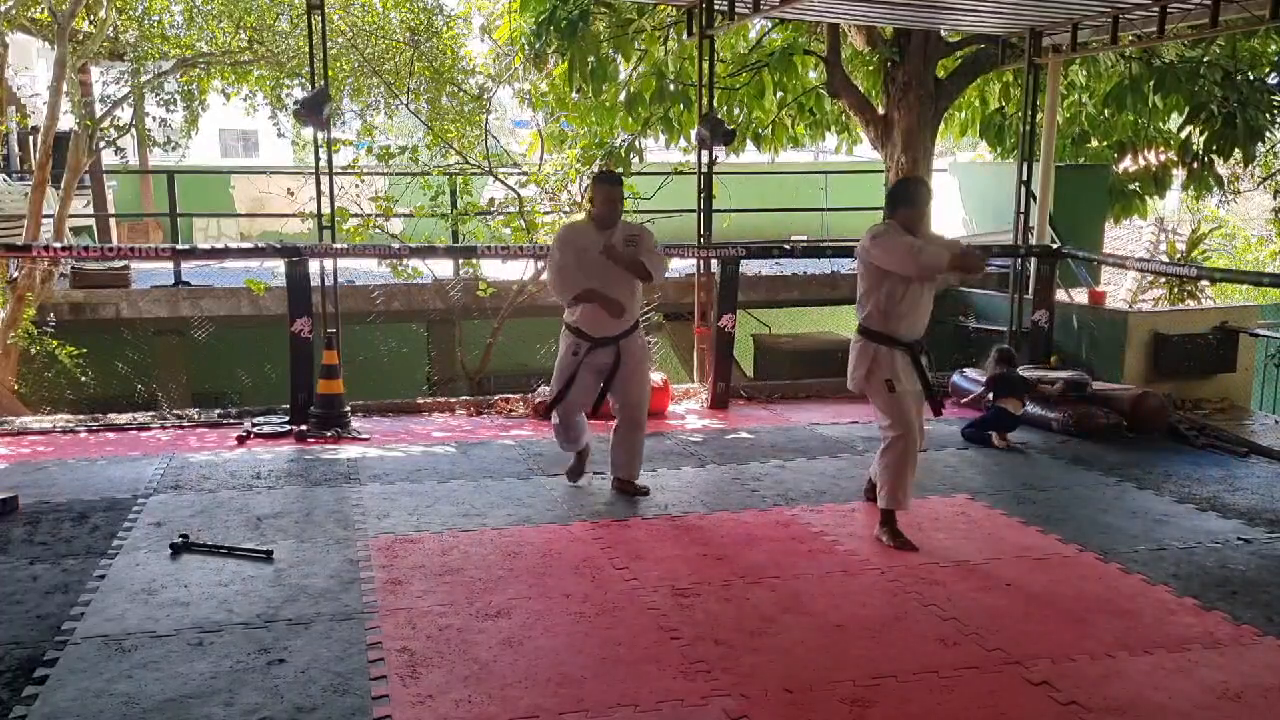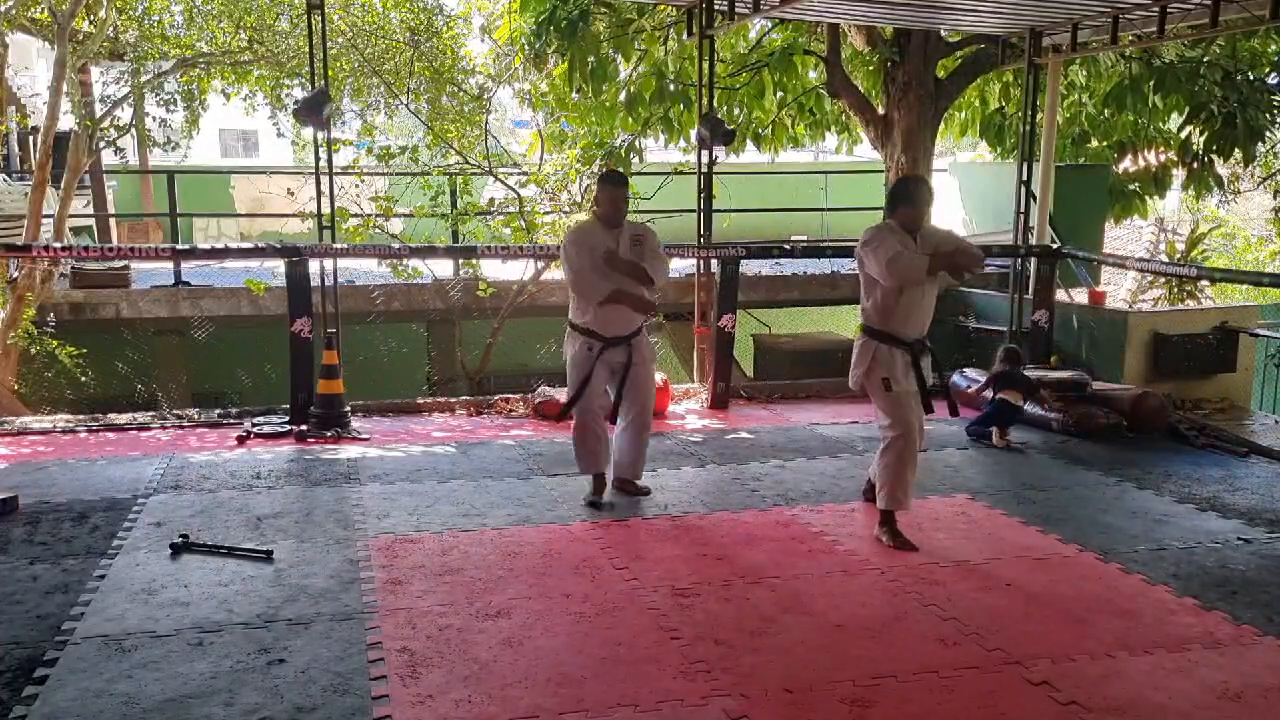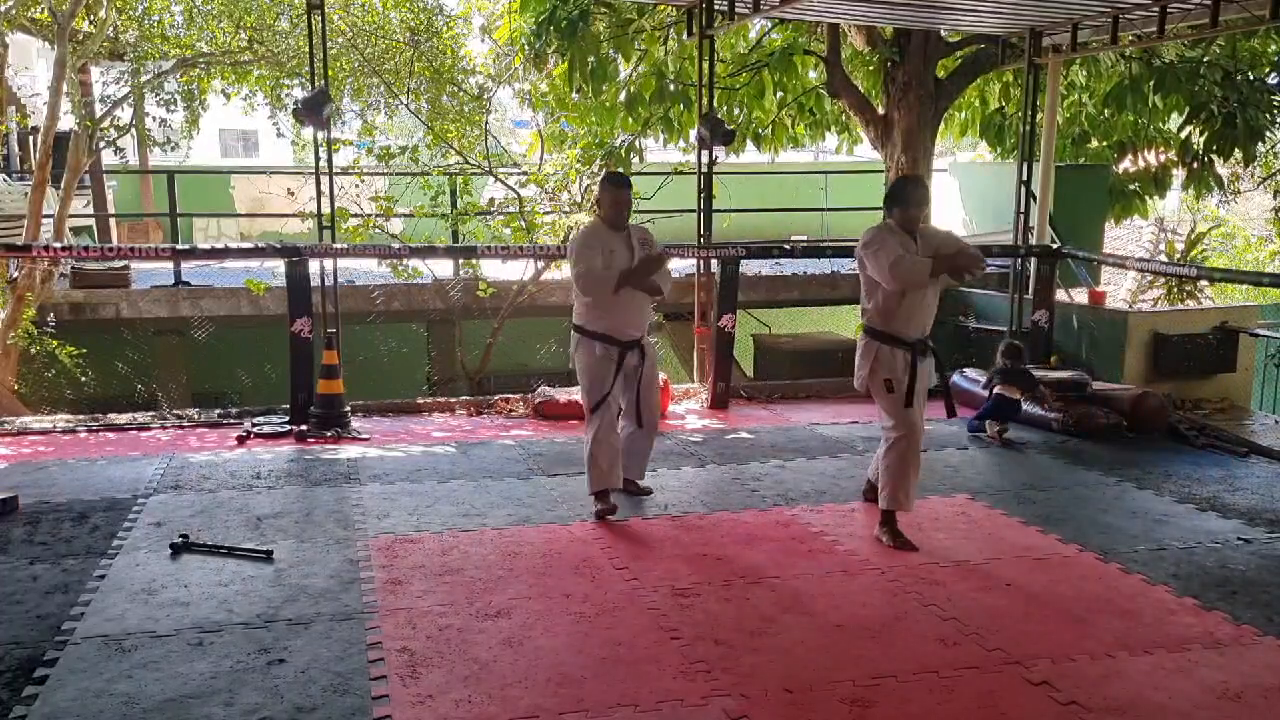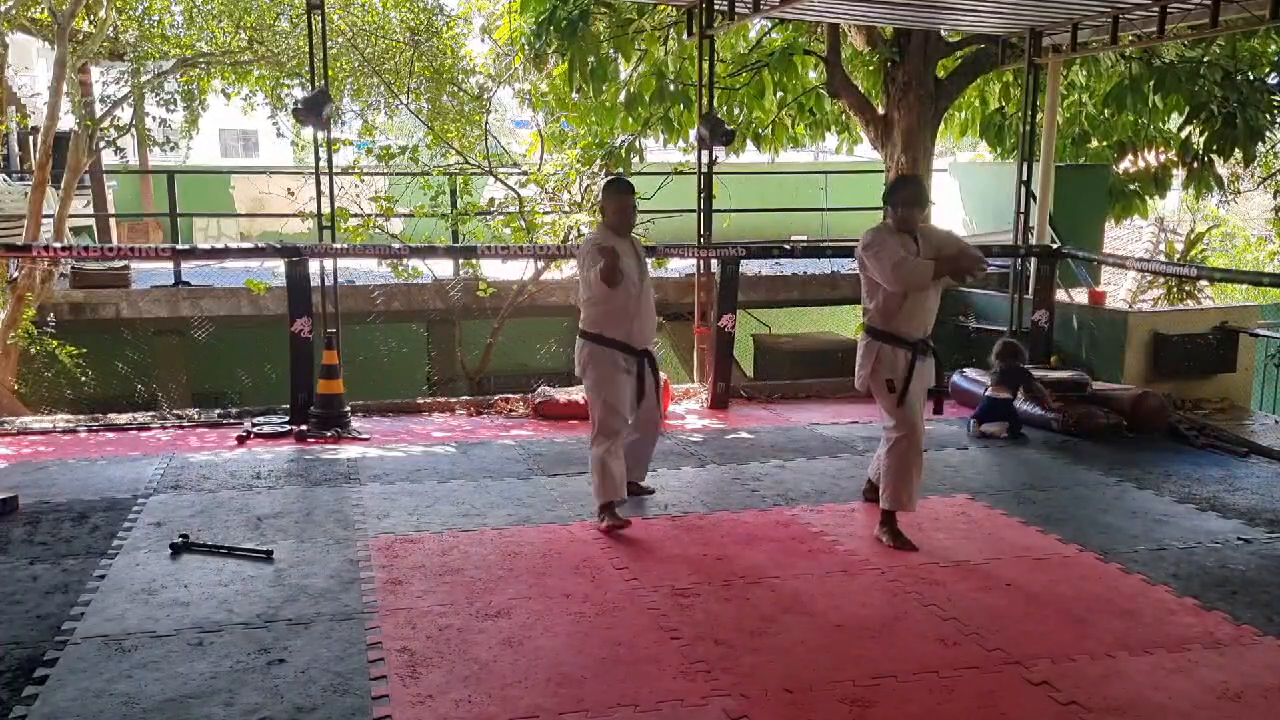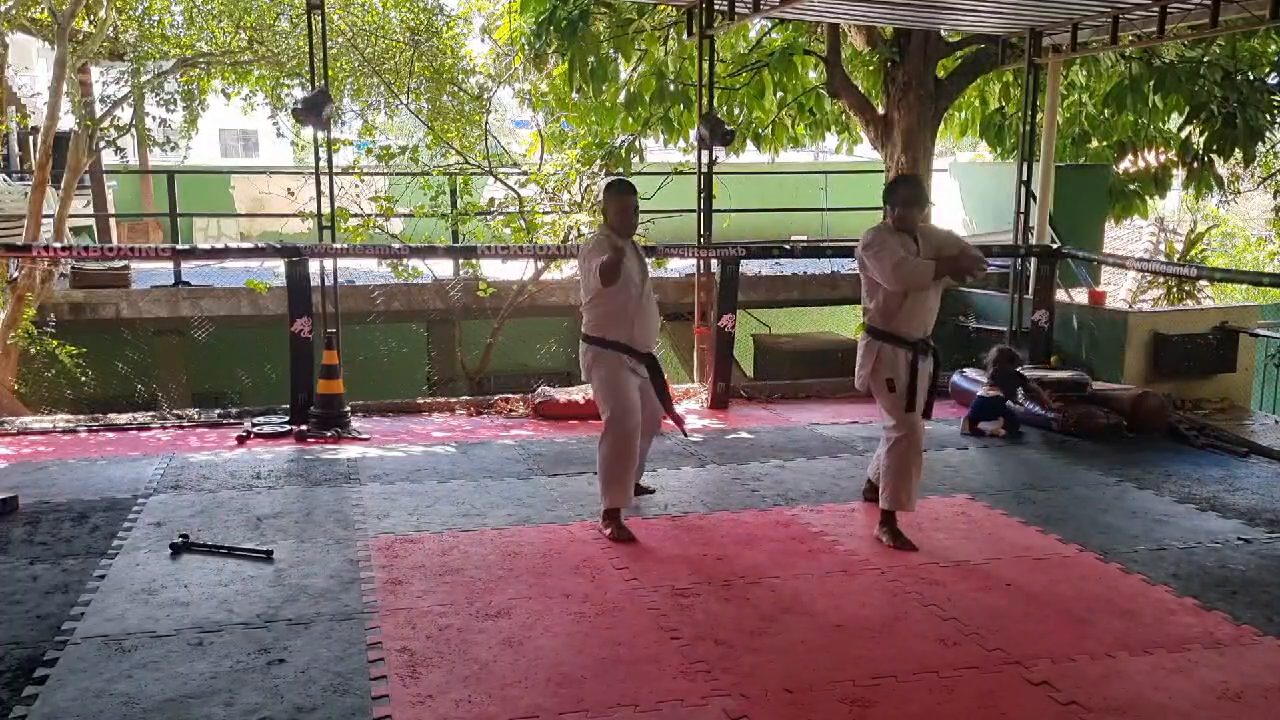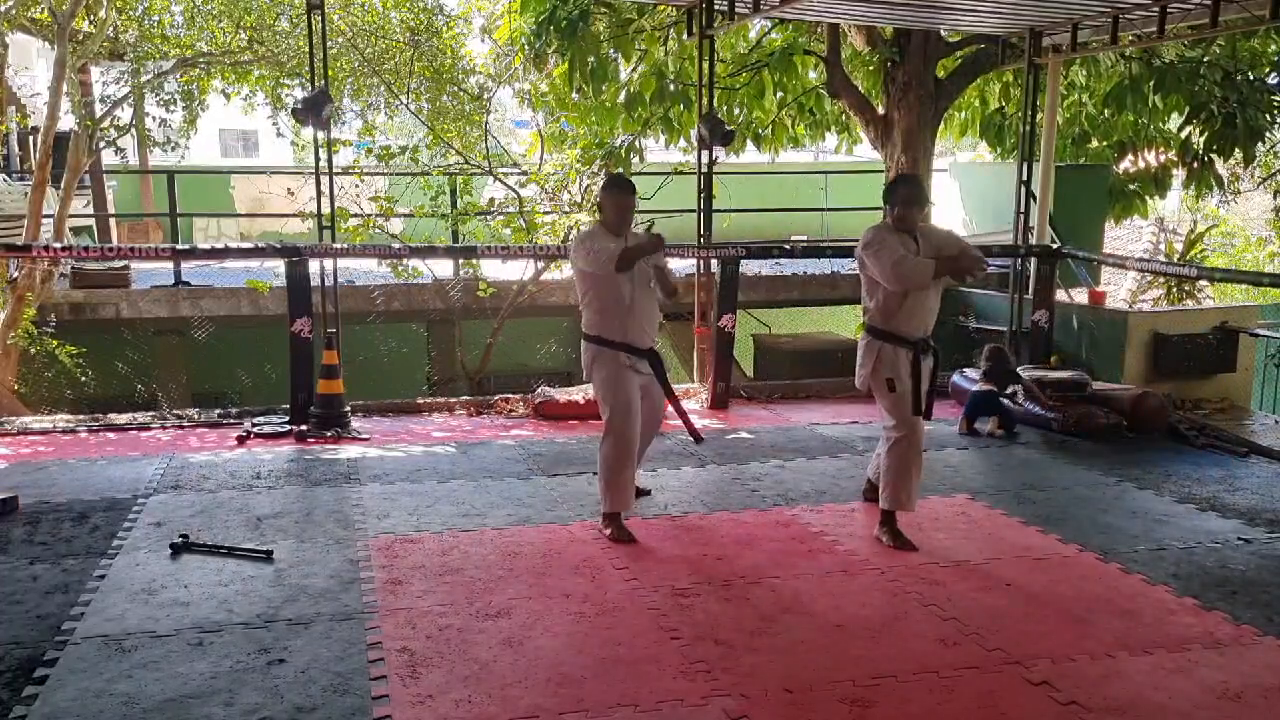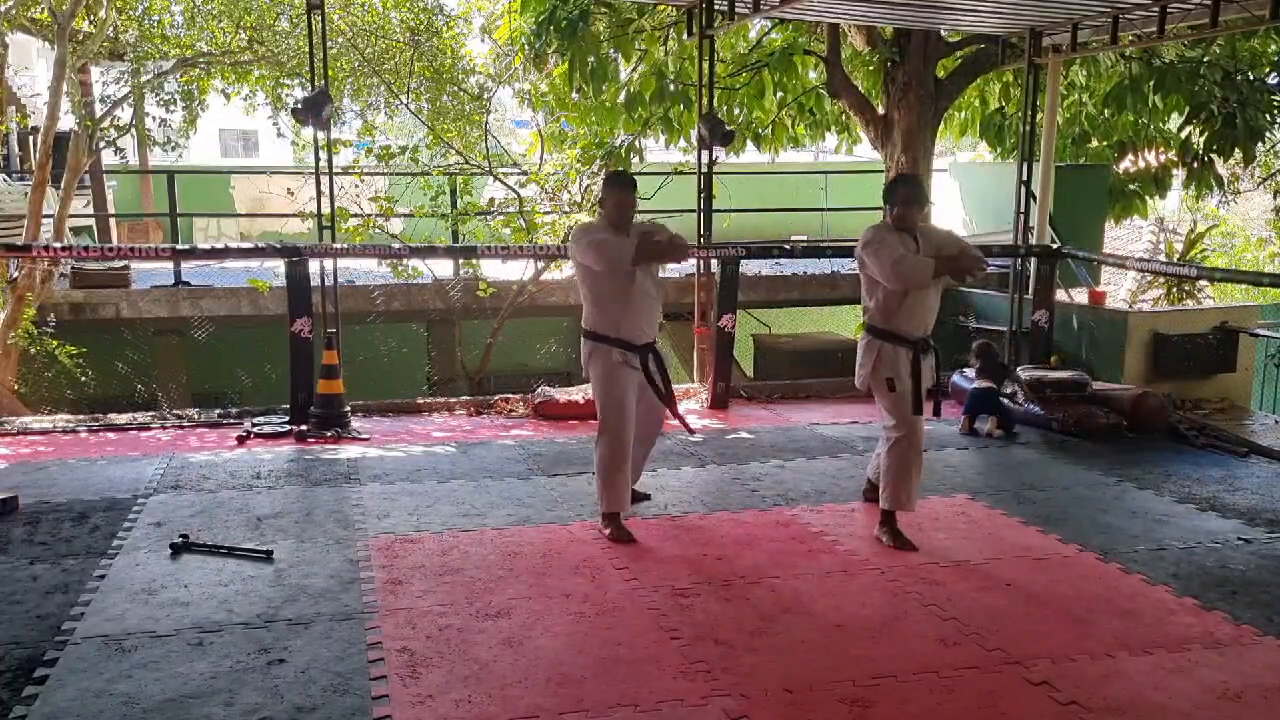
dt=0.1s
person 1, frame 1
left shoulder: (923, 238)
right shoulder: (879, 238)
left elbow: (970, 258)
right elbow: (917, 259)
left wrist: (964, 260)
right wrist: (959, 259)
left hip: (908, 353)
right hip: (880, 353)
left knee: (911, 431)
right knee: (902, 432)
left ankle: (875, 487)
right ankle: (887, 523)
person 1, frame 2
left shoulder: (929, 236)
right shoulder: (876, 239)
left elbow: (971, 256)
right elbow: (896, 271)
left wrist: (956, 259)
right wrist: (940, 262)
left hip: (912, 351)
right hip: (882, 351)
left knee: (911, 430)
right knee: (902, 432)
left ankle: (873, 487)
right ankle: (887, 523)
person 1, frame 3
left shoulder: (930, 237)
right shoulder: (876, 239)
left elbow: (974, 259)
right elbow: (899, 272)
left wrist: (951, 264)
right wrist: (945, 263)
left hip: (916, 352)
right hip: (885, 352)
left knee: (906, 429)
right knee: (905, 432)
left ankle: (874, 486)
right ankle: (887, 522)
person 1, frame 4
left shoulder: (932, 237)
right shoulder: (876, 240)
left elbow: (975, 260)
right elbow: (901, 274)
left wrist: (952, 265)
right wrist: (948, 265)
left hip: (917, 351)
right hip: (886, 351)
left knee: (906, 428)
right knee: (906, 433)
left ankle: (874, 486)
right ankle: (887, 522)
person 1, frame 5
left shoulder: (931, 236)
right shoulder: (876, 239)
left elbow: (974, 259)
right elbow: (902, 274)
left wrist: (953, 266)
right wrist: (949, 265)
left hip: (917, 351)
right hip: (886, 351)
left knee: (902, 427)
right knee: (906, 432)
left ankle: (873, 485)
right ankle: (887, 522)
person 1, frame 6
left shoulder: (931, 236)
right shoulder: (876, 239)
left elbow: (975, 260)
right elbow: (901, 273)
left wrist: (954, 265)
right wrist: (949, 264)
left hip: (917, 350)
right hip: (886, 350)
left knee: (902, 426)
right knee: (906, 432)
left ankle: (873, 485)
right ankle: (887, 522)
person 1, frame 7
left shoulder: (931, 236)
right shoulder: (875, 238)
left elbow: (974, 259)
right elbow: (901, 271)
left wrist: (956, 265)
right wrist: (949, 264)
left hip: (916, 350)
right hip: (886, 350)
left knee: (900, 425)
right knee: (906, 432)
left ankle: (874, 485)
right ankle: (887, 522)
person 2, frame 1
left shoulder: (637, 234)
right shoulder: (569, 236)
left elbow: (655, 270)
right elbow: (561, 284)
left wrist: (621, 258)
right wrist: (601, 301)
left hip: (626, 341)
right hip: (580, 341)
left knee: (633, 412)
right knee: (566, 405)
left ankle: (624, 475)
right ankle: (579, 448)
person 2, frame 2
left shoulder: (642, 234)
right shoulder: (578, 237)
left elbow: (657, 273)
right elbow: (583, 287)
left wrist: (622, 265)
right wrist: (633, 300)
left hip: (632, 342)
right hip: (588, 342)
left knee: (639, 412)
right knee: (587, 411)
left ankle: (626, 475)
right ankle: (598, 476)
person 2, frame 3
left shoulder: (642, 238)
right shoulder: (586, 240)
left elbow: (660, 283)
right elbow: (589, 285)
left wrist: (644, 277)
right wrist: (637, 272)
left hip: (634, 345)
right hip: (596, 346)
left knee: (645, 417)
right knee: (602, 418)
left ankle: (628, 475)
right ankle: (602, 495)
person 2, frame 4
left shoulder: (633, 245)
right shoulder: (596, 246)
right elbow: (606, 282)
right wrist: (610, 263)
left hip: (638, 351)
right hip: (603, 351)
left knee: (648, 420)
right knee: (609, 426)
left ankle: (630, 477)
right ankle: (608, 508)
person 2, frame 5
left shoulder: (631, 247)
right shoulder: (597, 247)
right elbow: (605, 277)
right wrist: (615, 258)
left hip: (638, 354)
right hip: (607, 354)
left knee: (649, 421)
right knee: (622, 427)
left ankle: (628, 480)
right ankle: (611, 513)
person 2, frame 6
left shoulder: (639, 242)
right shoulder: (589, 243)
left elbow: (665, 288)
right elbow: (613, 262)
left wrist: (662, 278)
right wrist: (647, 248)
left hip: (641, 353)
right hip: (609, 354)
left knee: (649, 420)
right knee: (622, 428)
left ankle: (622, 482)
right ankle: (612, 514)
person 2, frame 7
left shoulder: (647, 232)
right shoulder: (586, 235)
left elbow: (681, 249)
right elbow: (613, 254)
left wrist: (659, 248)
right wrist: (650, 250)
left hip: (645, 349)
right hip: (608, 350)
left knee: (650, 421)
right knee: (617, 428)
left ankle: (625, 486)
right ankle: (611, 514)
